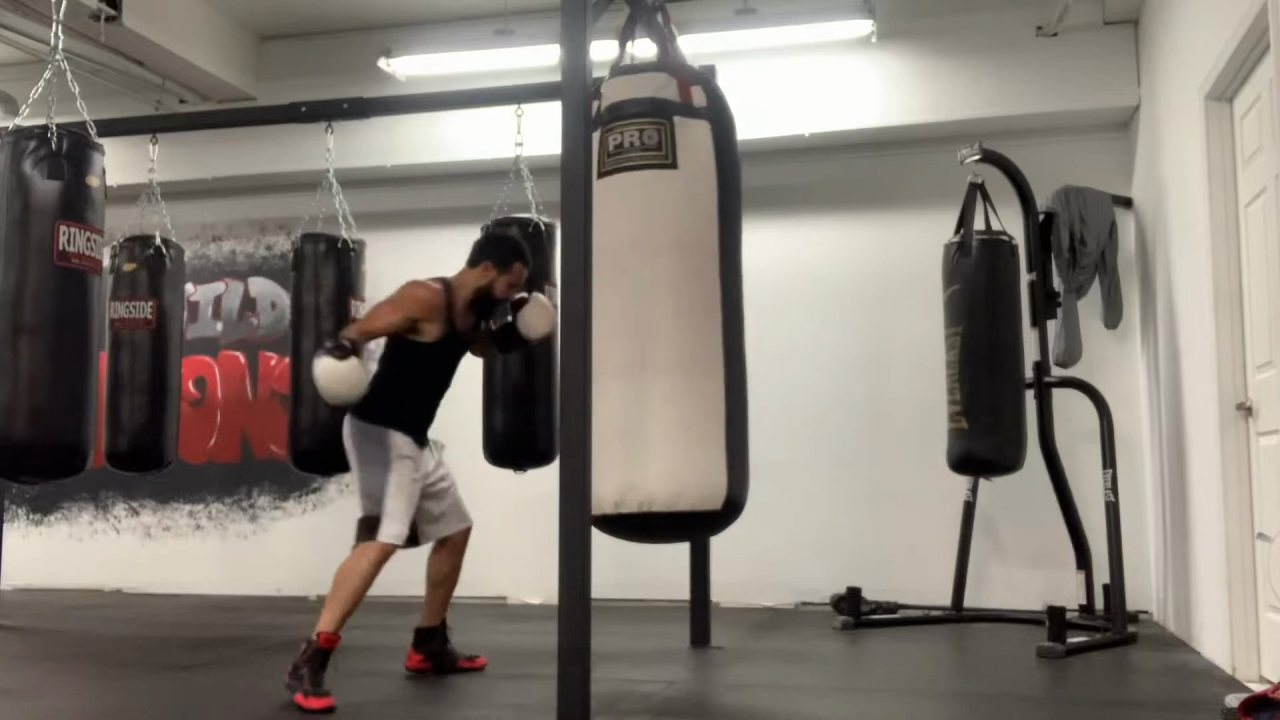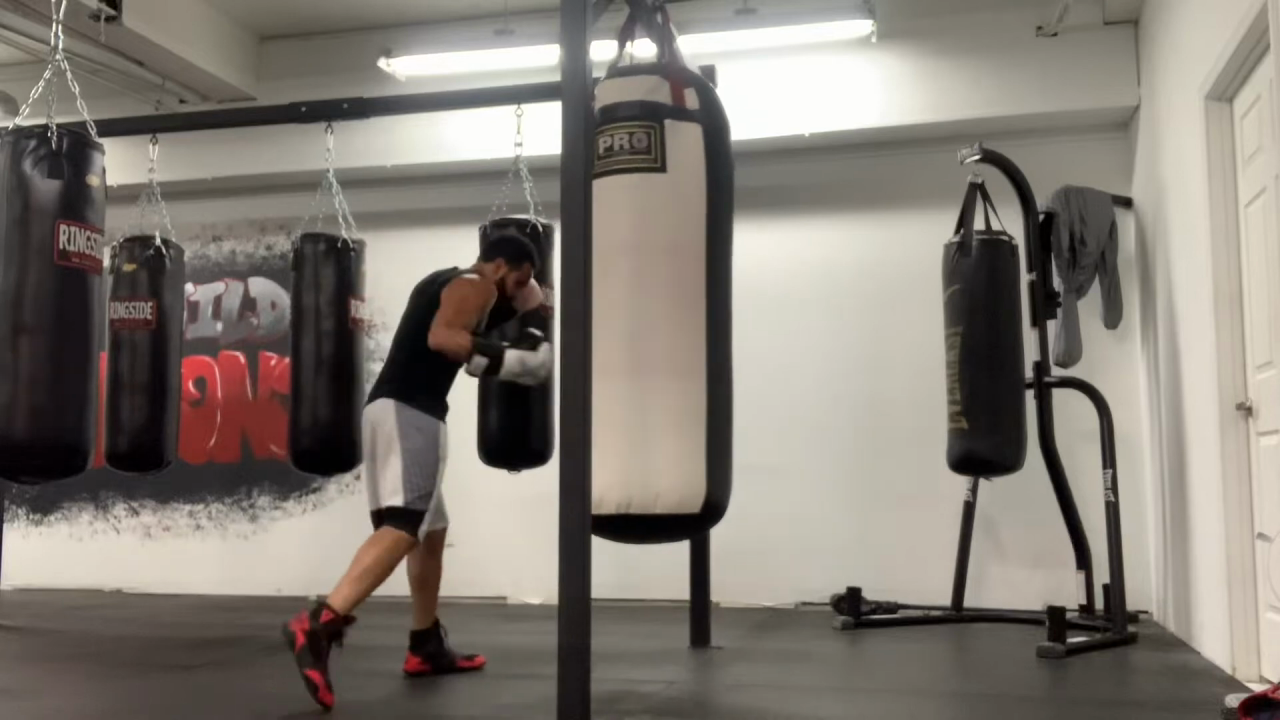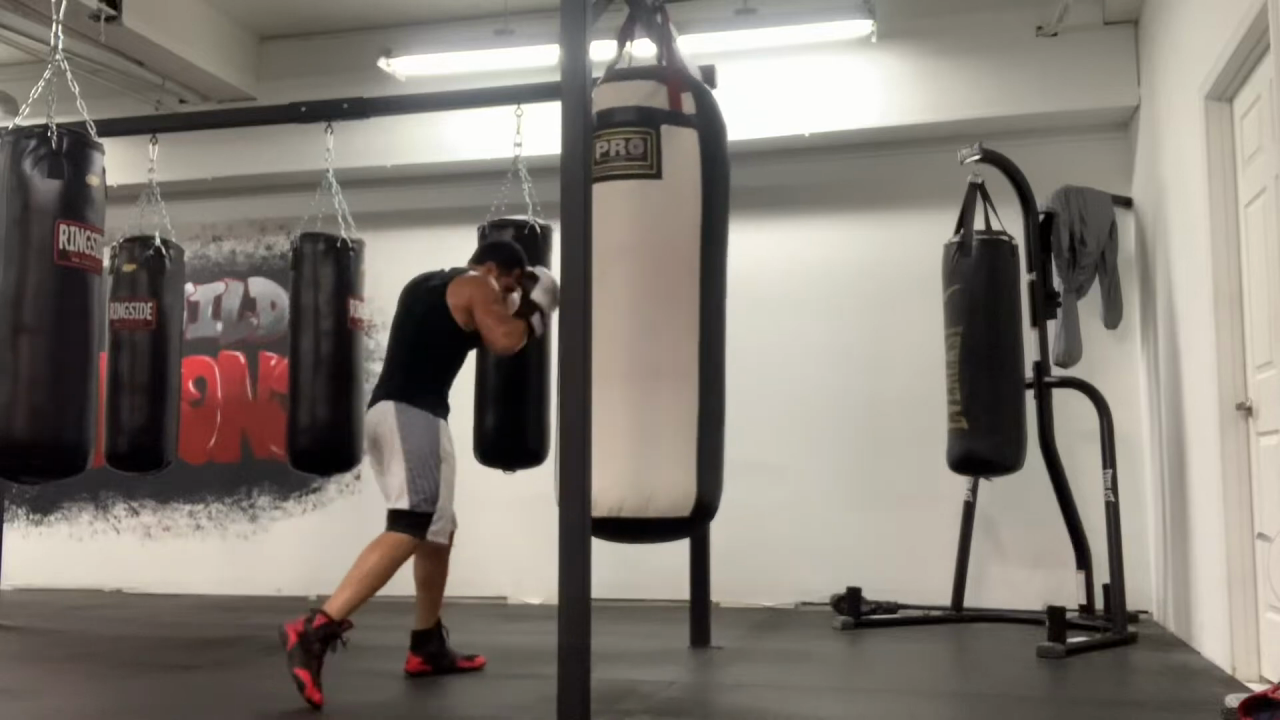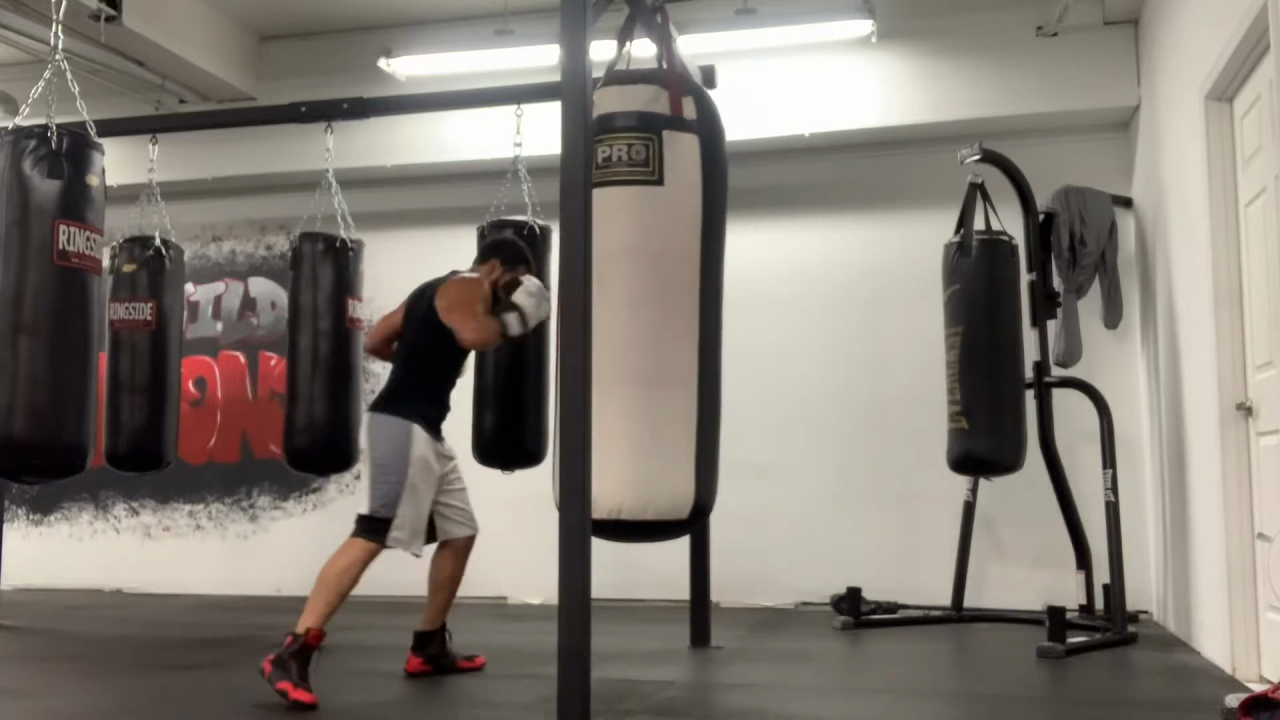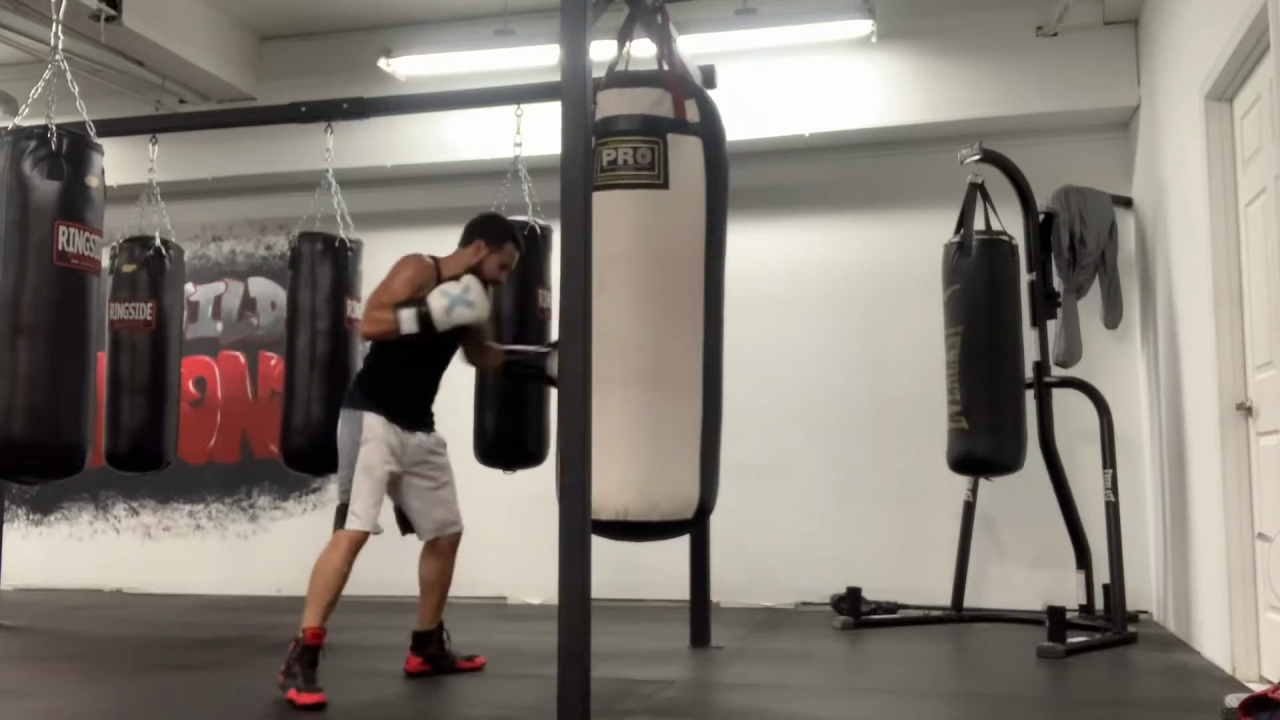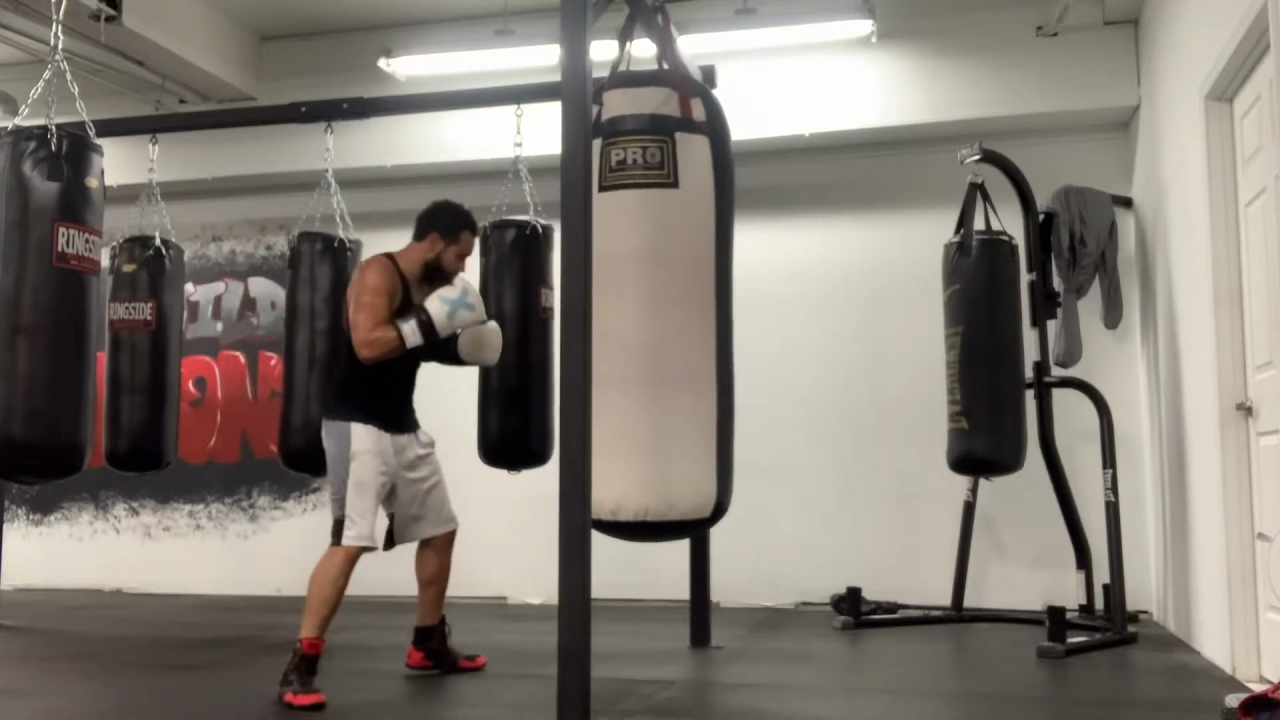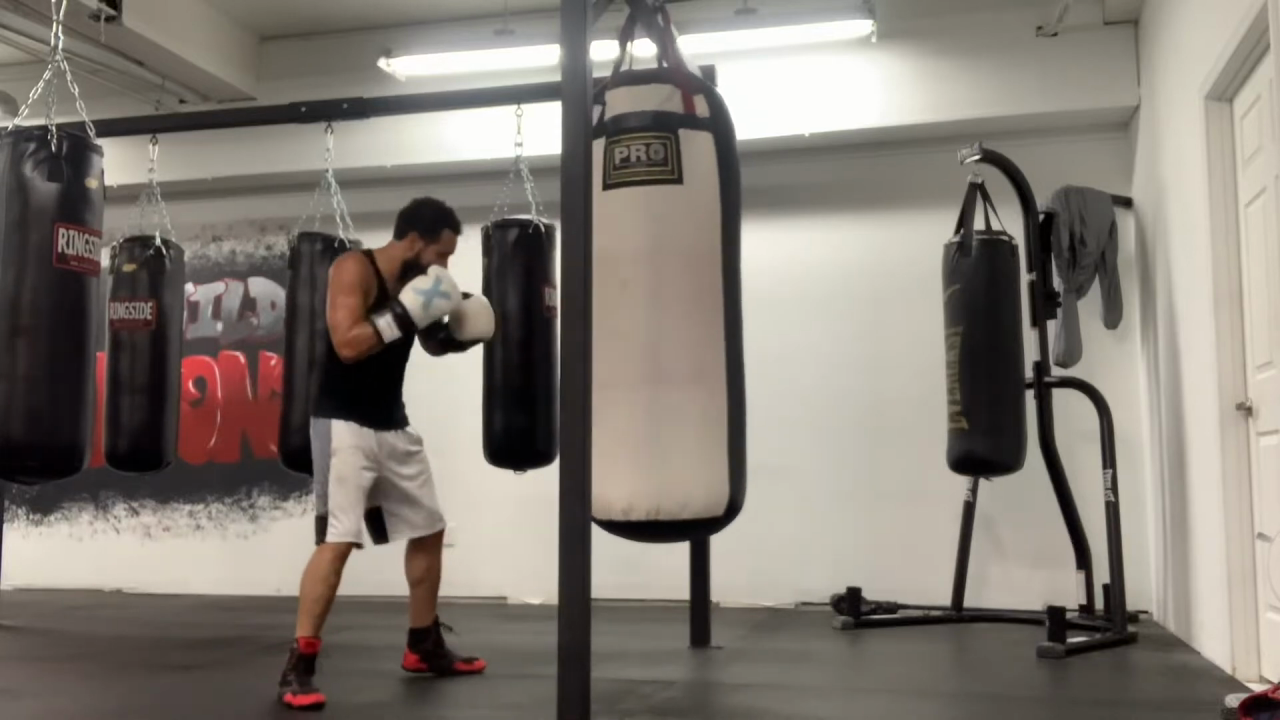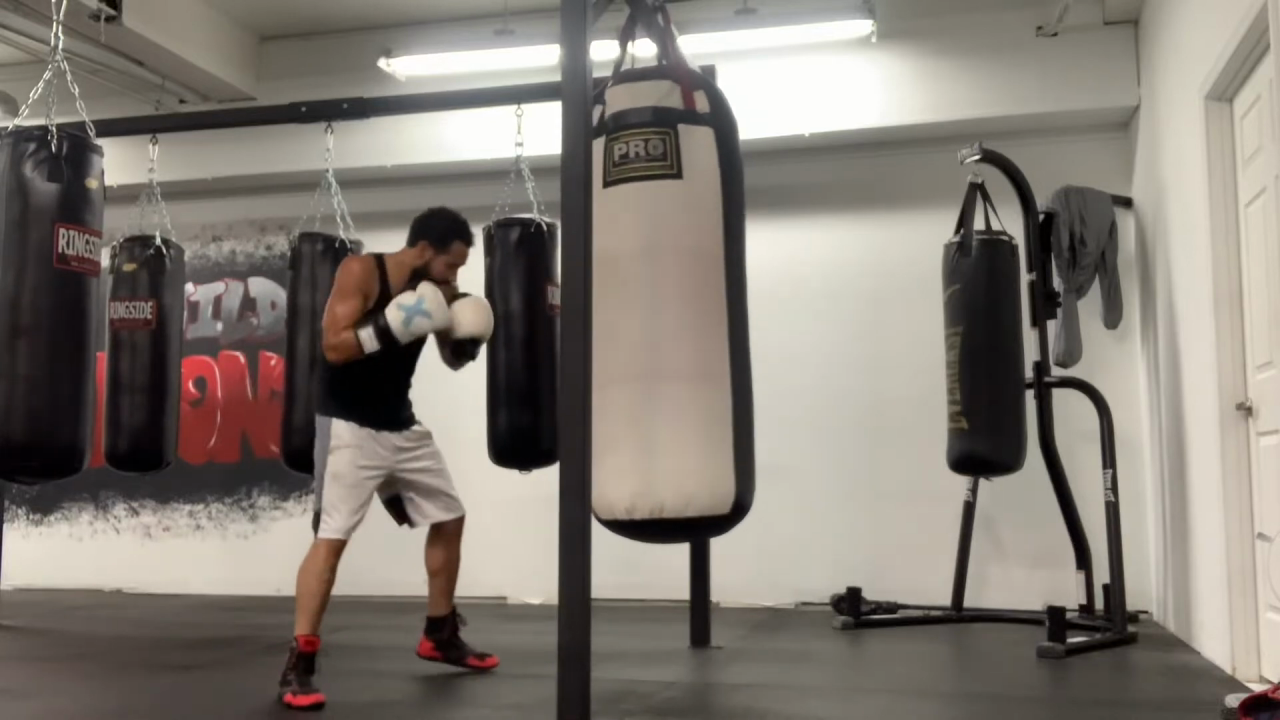
dt=0.2s
person 1, frame 1
left shoulder: (476, 303)
right shoulder: (428, 296)
left elbow: (484, 343)
right elbow: (364, 328)
left wrist: (518, 326)
right wrist: (341, 349)
left hip: (413, 435)
right hip: (381, 430)
left knee: (454, 530)
right knee: (380, 539)
left ankle: (430, 645)
right ankle: (311, 662)
person 1, frame 2
left shoulder: (444, 283)
right shoulder: (474, 286)
right elbow: (443, 339)
right wrist: (508, 362)
left hip: (386, 409)
right hip: (410, 413)
left knee: (430, 529)
right knee: (402, 528)
left ankle: (425, 646)
right ankle: (318, 627)
person 1, frame 3
left shoulder: (424, 284)
right shoulder: (476, 286)
right elbow: (505, 341)
right wrist: (539, 306)
left hip: (388, 410)
right hip: (416, 415)
left knee: (437, 533)
right knee: (408, 532)
left ankle: (427, 646)
right ankle: (314, 632)
person 1, frame 4
left shoulder: (437, 294)
right shoulder: (464, 289)
left elbow: (376, 341)
right elbow: (473, 336)
right wrist: (517, 316)
left hip: (423, 431)
right hip: (402, 426)
left knee: (460, 534)
right knee: (371, 538)
left ankle: (428, 647)
right ankle: (292, 655)
person 1, frame 5
left shoulder: (470, 292)
right shoulder: (416, 270)
left elbow: (487, 357)
right elbow: (370, 323)
left wrist: (546, 362)
right wrist: (430, 312)
left hip: (420, 428)
right hip: (375, 417)
left knee: (444, 532)
right knee: (355, 530)
left ankle: (426, 648)
right ankle: (300, 659)
person 1, frame 6
left shoulder: (427, 283)
right shoulder: (378, 272)
right elbow: (369, 346)
left wrist: (459, 345)
right wrist: (432, 317)
left hip: (405, 429)
right hip: (357, 427)
left knee: (441, 531)
right knee: (350, 543)
left ankle: (429, 643)
right ankle: (300, 666)
person 1, frame 7
left shoulder: (419, 279)
right shoulder: (353, 268)
left elbow: (435, 343)
right elbow: (347, 345)
left wrist: (463, 327)
right wrist: (409, 311)
left hip: (394, 426)
right hip: (343, 424)
left knee: (428, 533)
right knee: (337, 540)
left ankle: (424, 646)
right ankle: (299, 665)
person 1, frame 8
left shoulder: (436, 287)
right shoulder: (360, 271)
left elbow: (455, 359)
right elbow: (334, 340)
left wrist: (471, 332)
right wrist: (391, 327)
left hip: (400, 425)
right hip: (347, 423)
left knee: (449, 518)
right knee: (331, 537)
left ankle: (440, 634)
right ankle: (298, 667)
